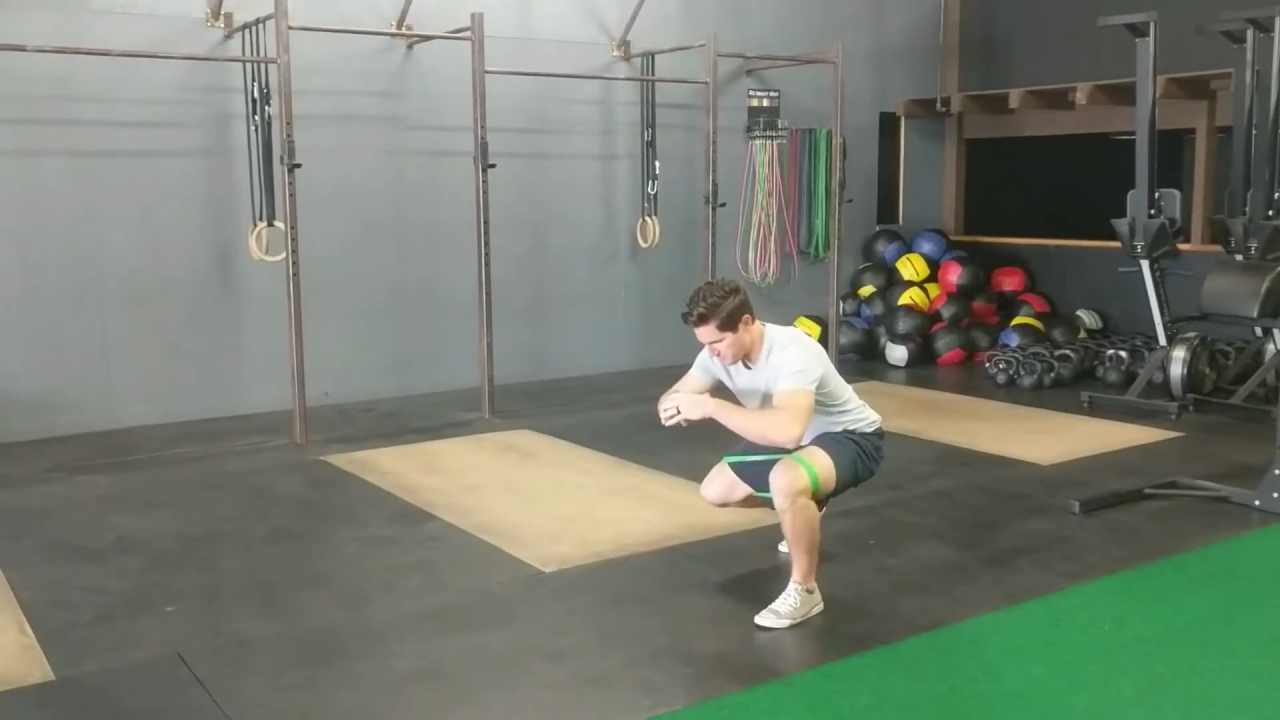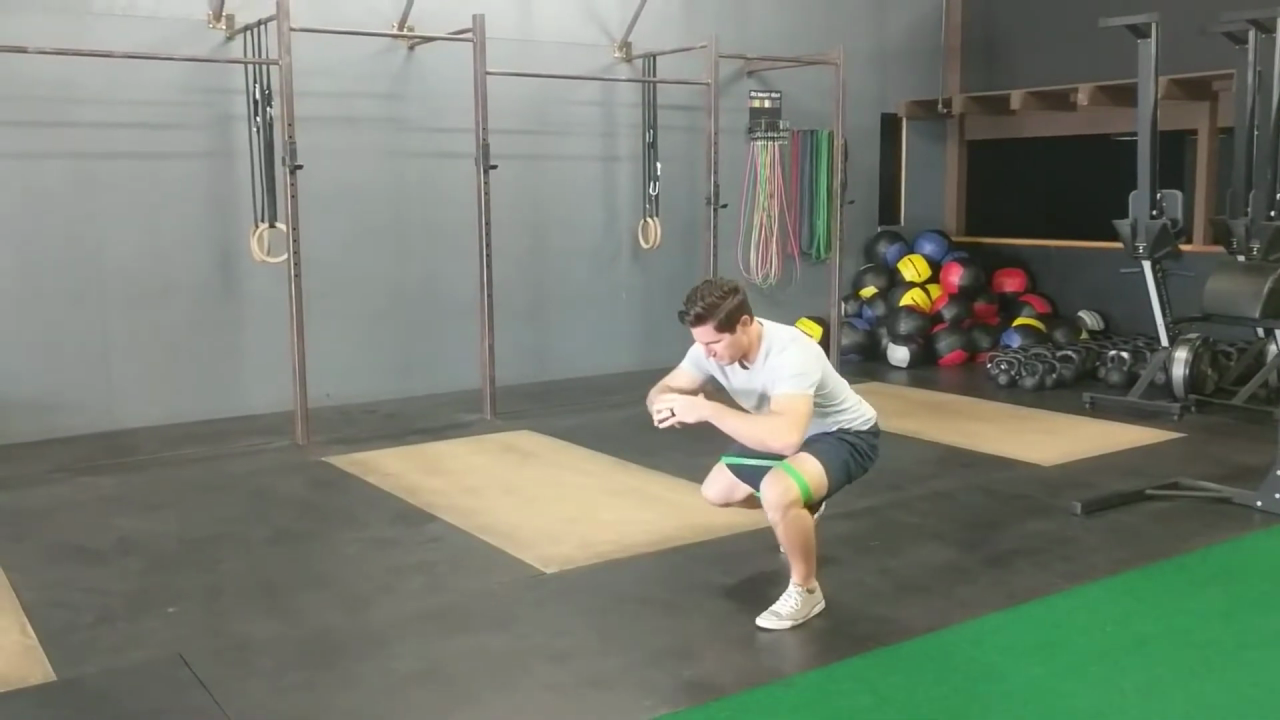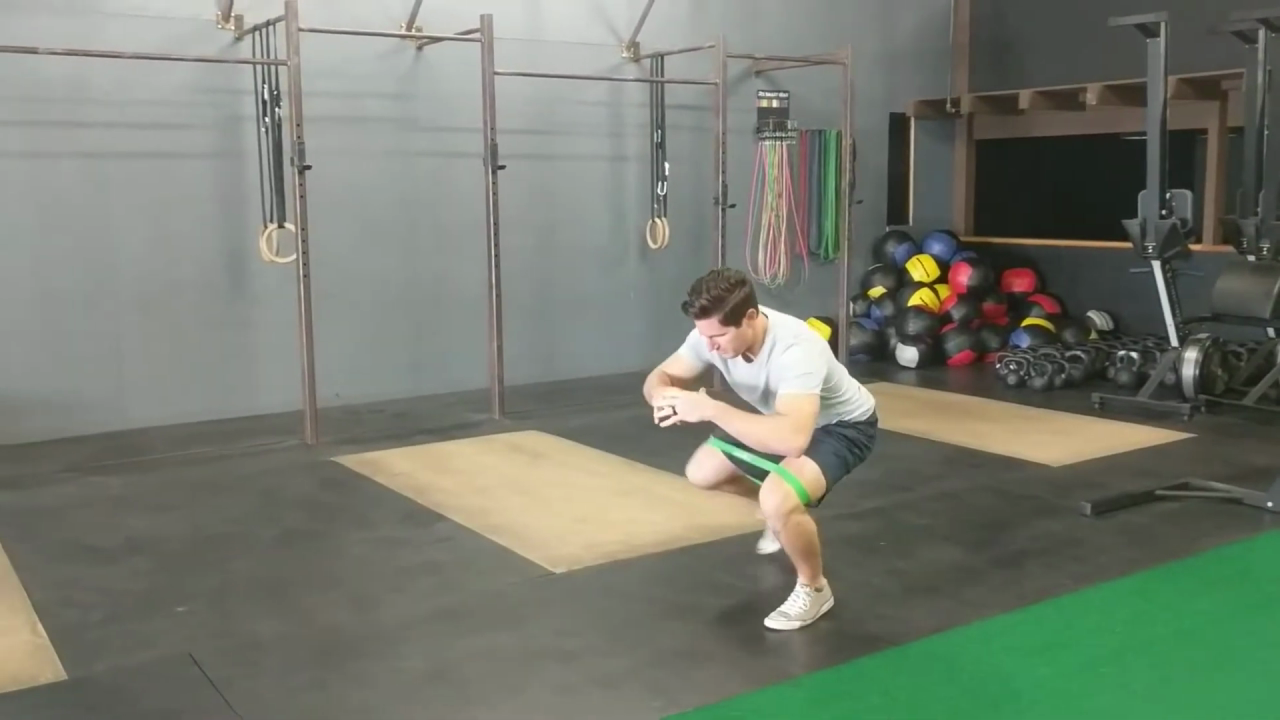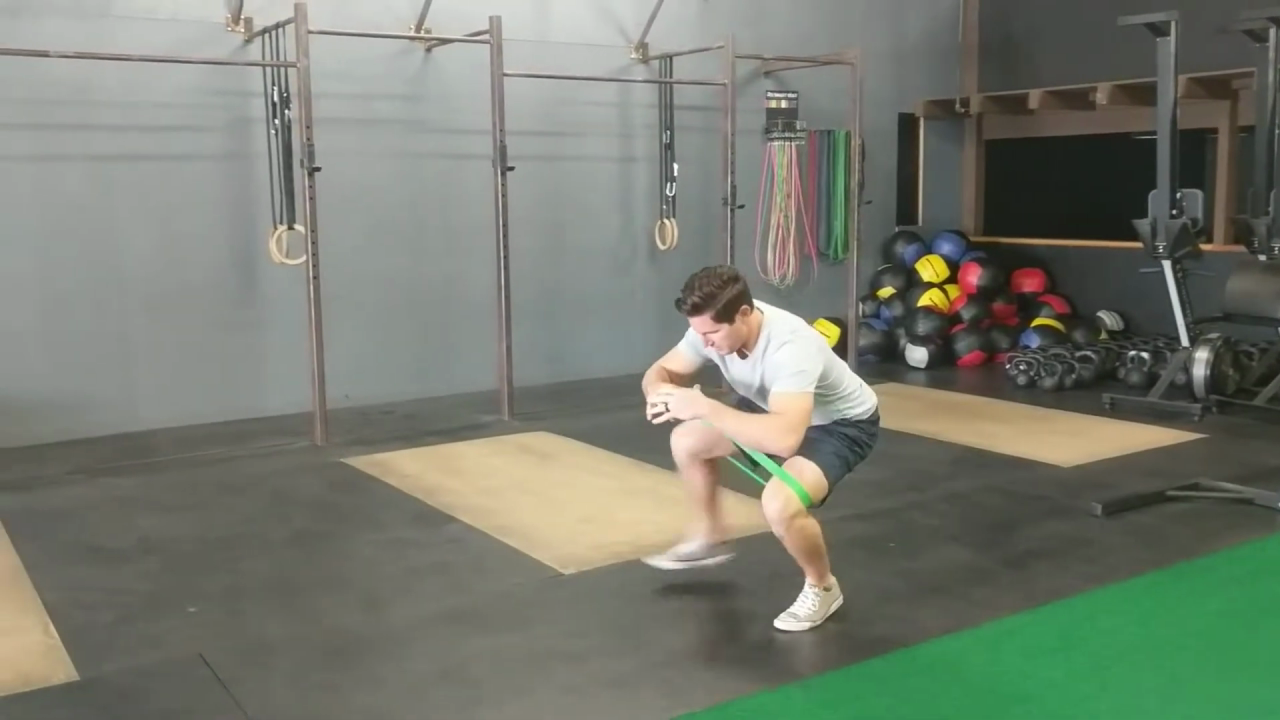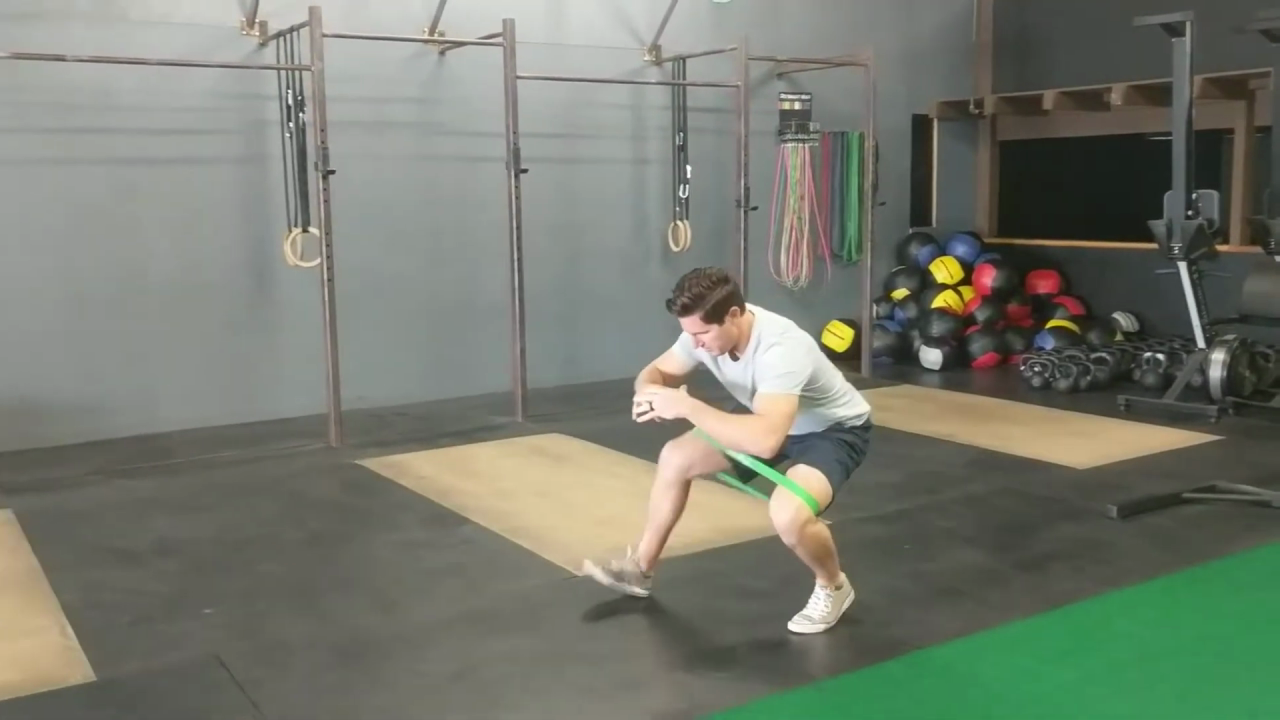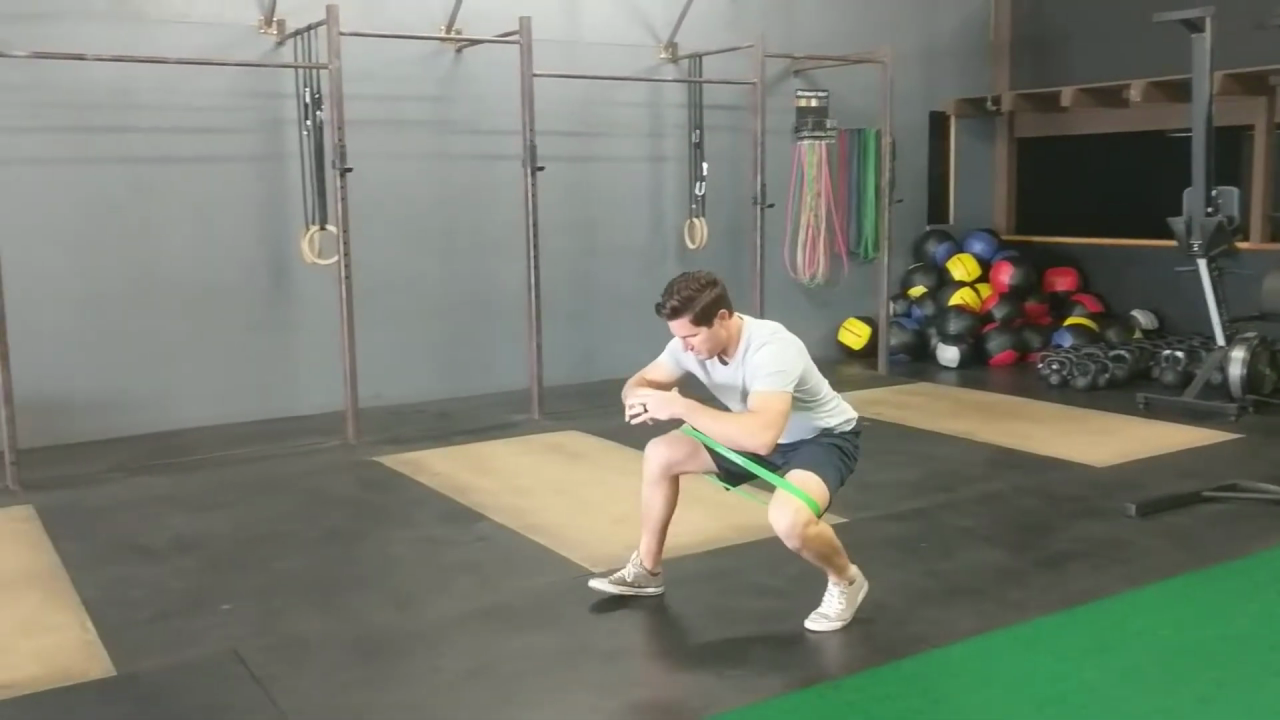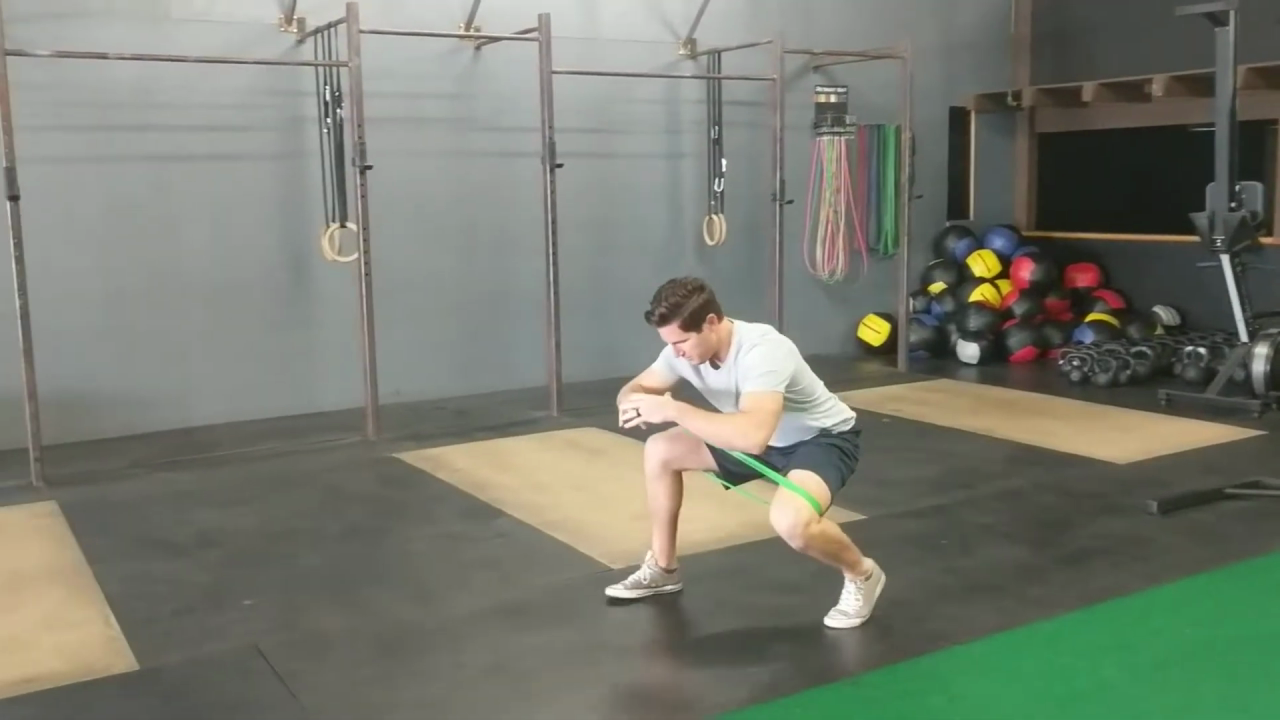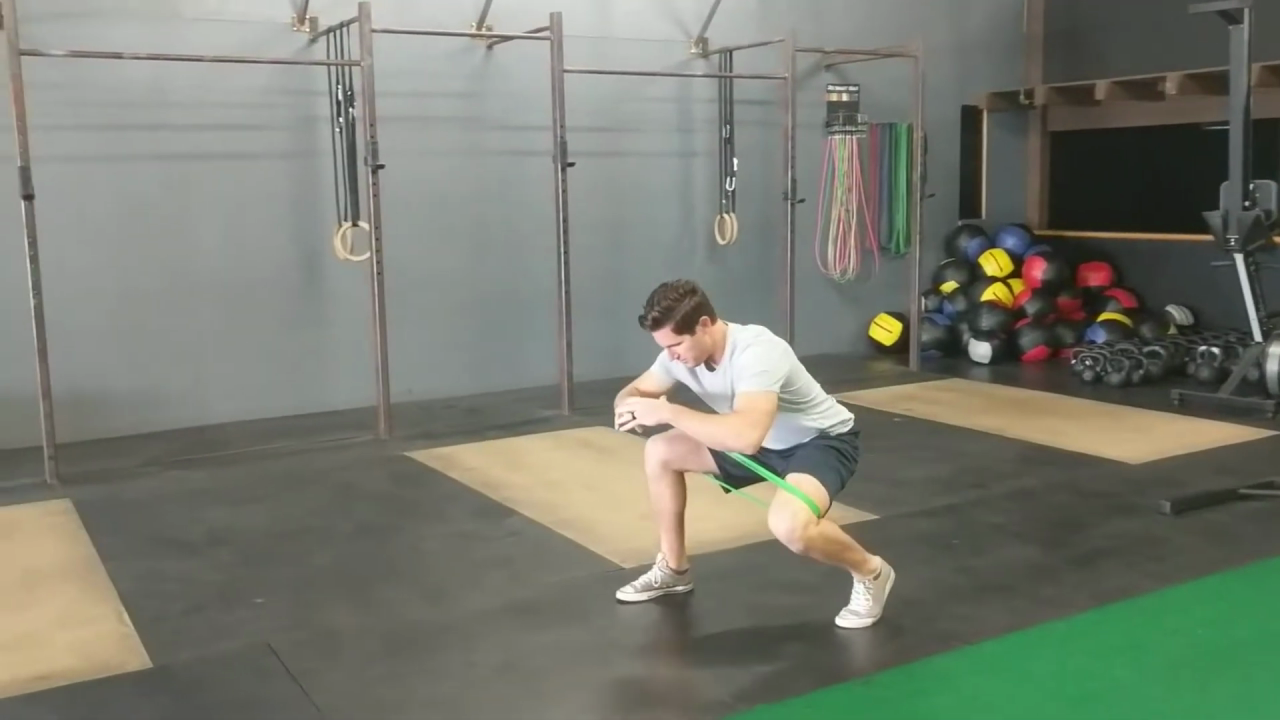
dt=0.2s
person 1, frame 1
left shoulder: (792, 354)
right shoulder: (721, 351)
left elbow: (788, 432)
right elbow: (674, 396)
left wrist: (712, 406)
right wrist: (674, 407)
left hip: (852, 439)
right hip: (794, 440)
left knee: (786, 480)
right knee: (716, 491)
left ankle: (804, 590)
right ankle: (806, 513)
person 1, frame 2
left shoulder: (791, 355)
right shoulder: (714, 346)
left elbow: (787, 439)
right elbow: (663, 390)
left wrist: (707, 409)
right wrist: (665, 405)
left hip: (846, 436)
right hip: (784, 434)
left knee: (776, 491)
right knee: (717, 491)
left ankle: (805, 590)
right ankle: (803, 510)
person 1, frame 3
left shoulder: (796, 350)
right shoulder: (715, 333)
left elbow: (792, 440)
right elbow: (660, 376)
left wrist: (711, 409)
right wrist: (664, 395)
left hip: (843, 426)
right hip: (781, 417)
left knee: (776, 499)
right knee: (703, 472)
left ankle: (813, 589)
right ankle: (793, 511)
person 1, frame 4
left shoulder: (791, 347)
right shoulder: (714, 328)
left elbow: (784, 440)
right elbow: (661, 371)
left wrist: (703, 408)
right wrist: (661, 391)
left hip: (843, 423)
right hip: (779, 410)
left knee: (779, 505)
right knee: (686, 441)
left ankle: (821, 588)
right ankle: (708, 537)
person 1, frame 5
left shoulder: (781, 349)
right shoulder: (709, 329)
left elbow: (764, 441)
right elbow: (657, 371)
left wrist: (686, 406)
right wrist: (650, 392)
left hip: (836, 429)
right hip: (775, 419)
left knee: (788, 514)
right knee: (676, 458)
left ankle: (833, 588)
right ankle: (639, 568)
person 1, frame 6
left shoulder: (771, 350)
right shoulder: (695, 338)
left elbow: (761, 437)
right elbow: (643, 380)
left wrist: (681, 407)
right wrist: (640, 397)
left hip: (825, 437)
right hip: (761, 431)
left knee: (788, 519)
right knee: (660, 454)
left ankle: (845, 582)
right ankle: (646, 568)
person 1, frame 7
left shoulder: (762, 352)
right shoulder: (686, 347)
left elbow: (753, 437)
right elbow: (637, 387)
left wrist: (674, 410)
right wrist: (633, 403)
left hip: (824, 438)
right hip: (763, 437)
left knee: (789, 520)
right knee: (659, 451)
left ankle: (862, 576)
right ankle: (662, 567)
person 1, frame 8
left shoulder: (757, 353)
right shoulder: (683, 350)
left elbow: (746, 437)
right elbow: (634, 391)
left wrist: (668, 412)
right wrist: (630, 407)
left hip: (823, 440)
right hip: (765, 441)
left knee: (788, 525)
right knee: (660, 451)
left ankle: (870, 574)
right ankle: (673, 568)
